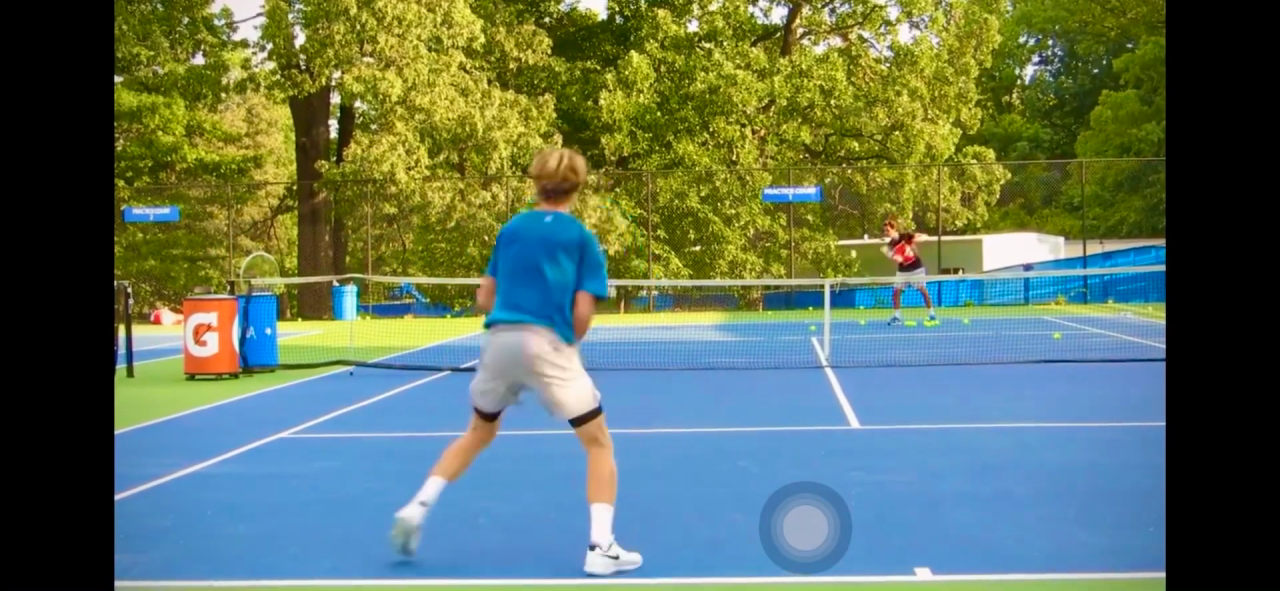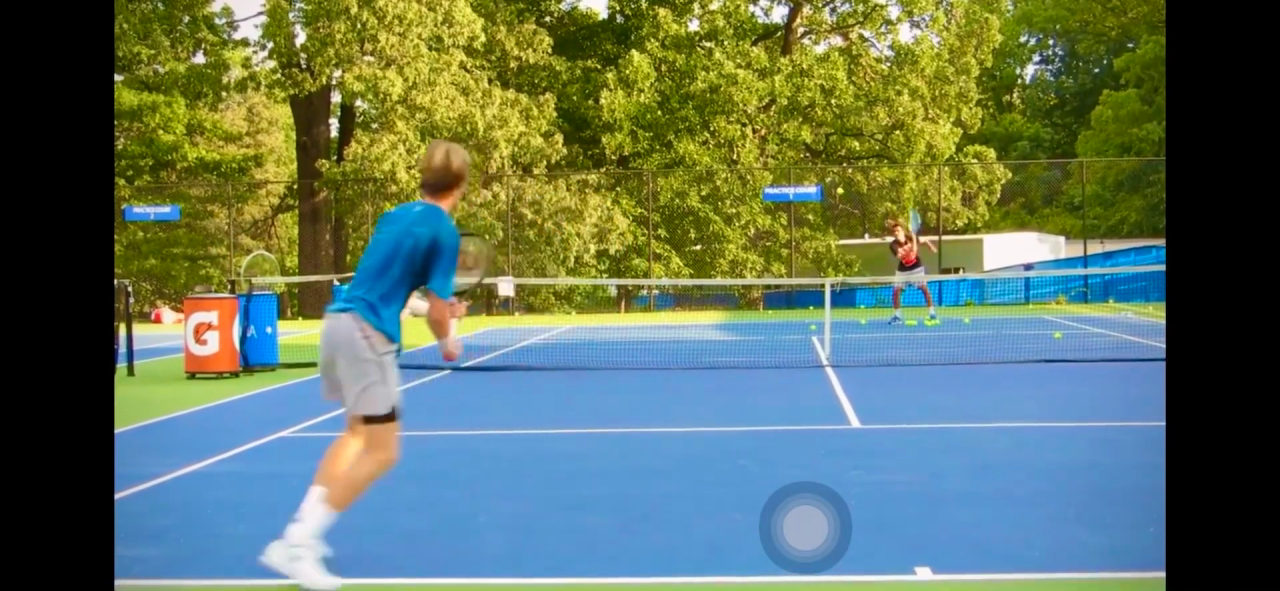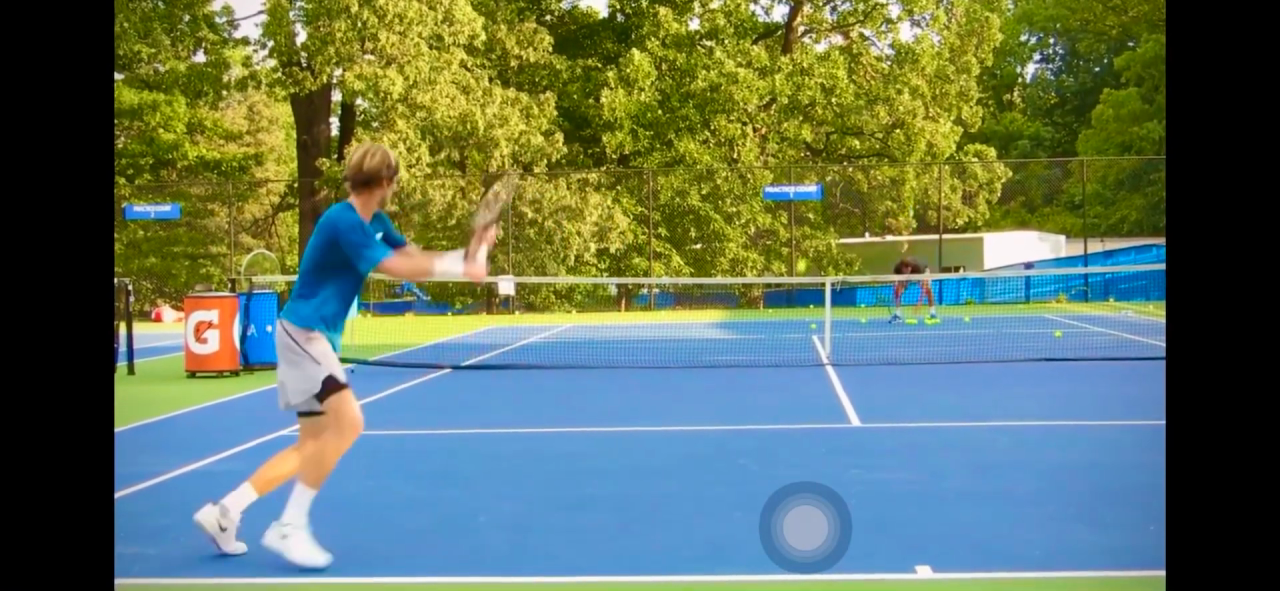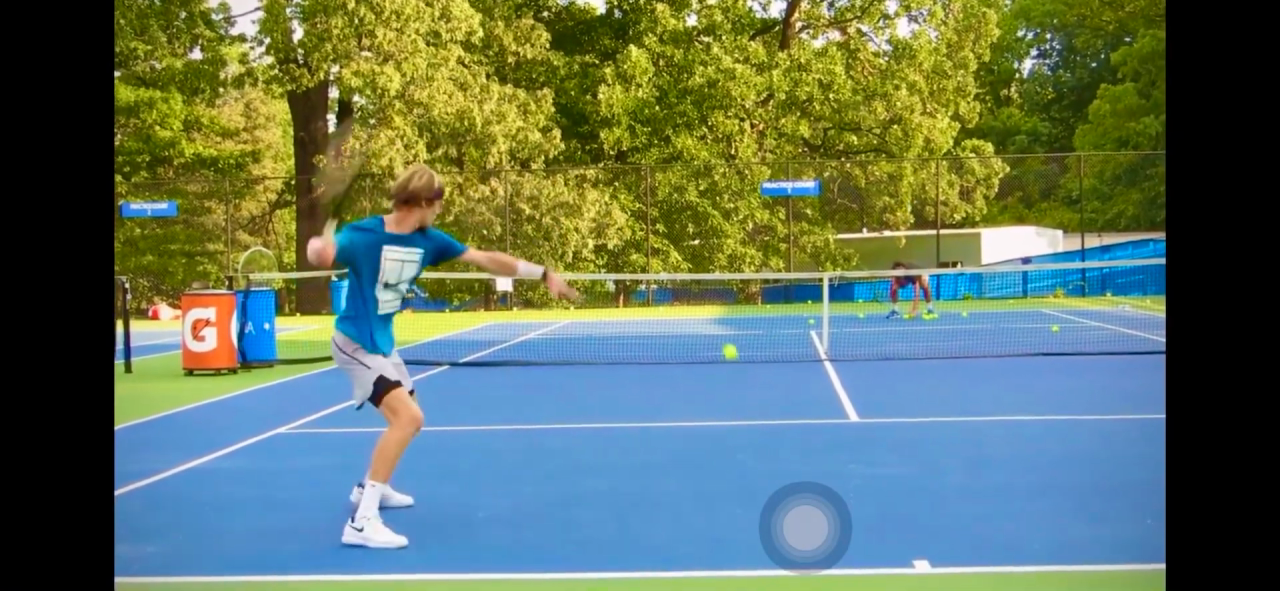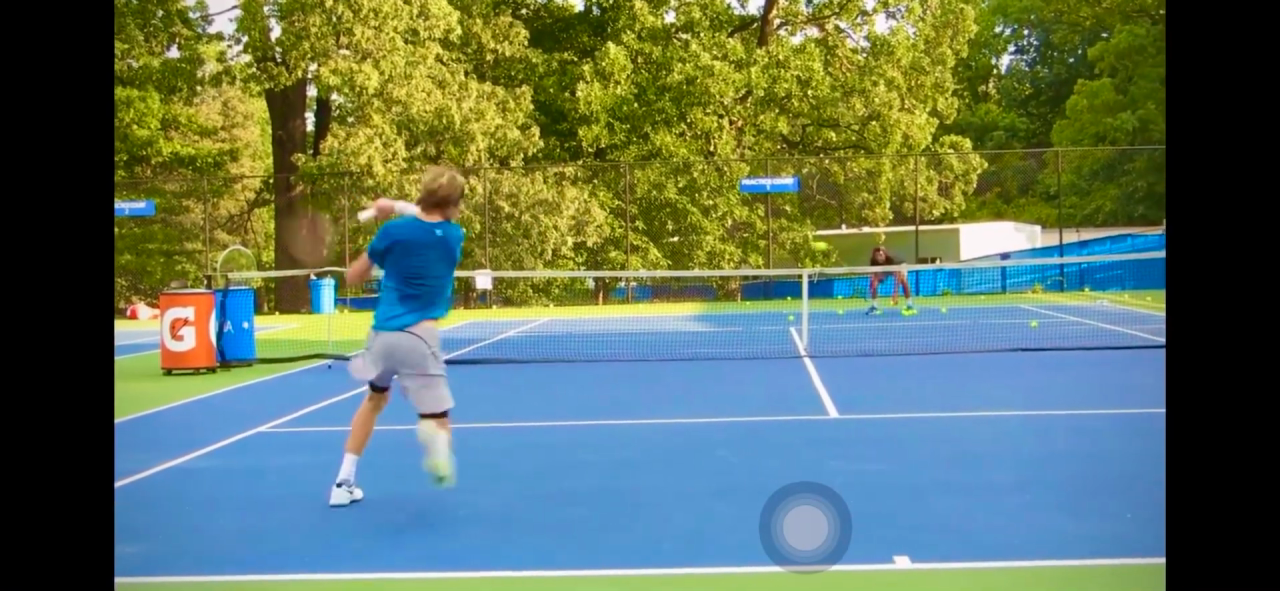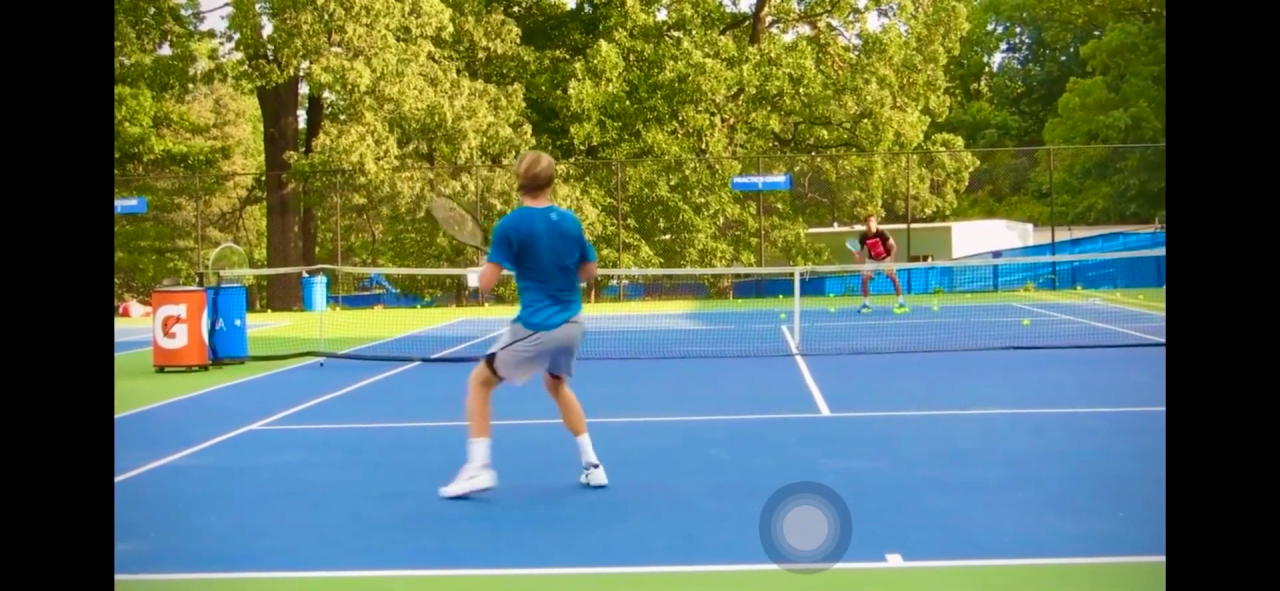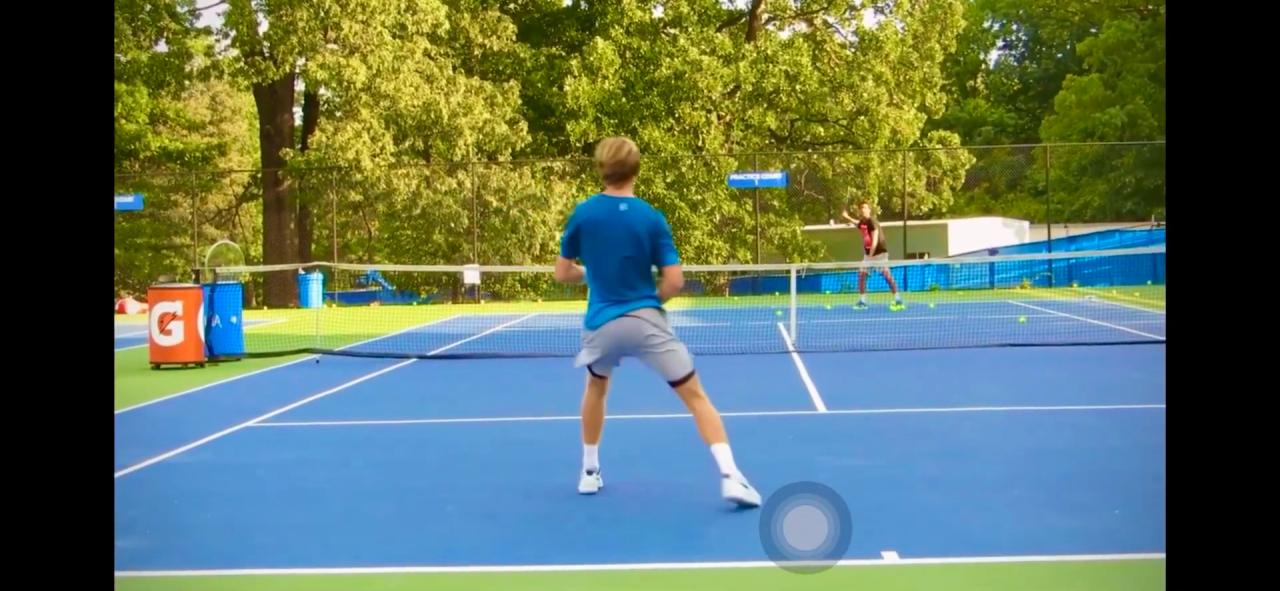
dt=0.4s
person 1, frame 1
left shoulder: (510, 229)
right shoulder: (582, 237)
left elbow: (484, 298)
right elbow: (583, 311)
right wrist: (569, 345)
left hip: (501, 343)
right hip: (547, 346)
left knee: (477, 435)
right knee: (599, 444)
left ankle: (418, 509)
right ankle: (601, 547)
person 1, frame 2
left shoulder: (396, 216)
right shoulder: (445, 231)
right elbow: (438, 309)
left wrist: (437, 313)
right wrist: (448, 342)
left hip: (339, 322)
right hip: (366, 336)
left knee: (357, 435)
right knee: (378, 453)
left ankle: (304, 523)
right ankle: (294, 546)
person 1, frame 3
left shoulder: (374, 223)
right shoulder: (341, 222)
left elbow: (415, 259)
right elbow: (398, 269)
left wrist: (467, 253)
right wrist: (464, 269)
left hip: (314, 336)
right hip: (302, 333)
left knee: (310, 445)
right knee: (347, 424)
left ankle: (225, 511)
right ankle: (290, 526)
person 1, frame 4
left shoulder: (427, 240)
right shoulder: (362, 235)
left elbow: (483, 259)
right elbow: (324, 255)
left wrist: (541, 273)
right wrist: (320, 248)
left hip: (380, 342)
right hip: (355, 342)
left knee: (403, 419)
right knee: (407, 418)
left ankle: (371, 488)
right ankle: (362, 522)
person 1, frame 5
left shoulder: (394, 231)
right shoulder: (452, 237)
left elbow: (355, 277)
right wrist: (398, 208)
left hip: (384, 335)
right hip: (419, 339)
left knee: (374, 402)
right knee: (437, 423)
left ankle: (343, 483)
right ankle: (433, 438)
person 1, frame 6
left shoulder: (511, 225)
right shoulder: (571, 222)
left elbow: (487, 283)
right elbow: (589, 272)
left wrist: (479, 273)
left hip: (534, 328)
right hip: (571, 325)
left knee: (479, 383)
right knee: (557, 387)
left ankle: (478, 468)
right ankle: (592, 465)
person 1, frame 7
left shoulder: (582, 214)
right shoulder: (652, 218)
left elbow: (562, 274)
right elbow: (673, 282)
left hip: (601, 323)
right hip: (645, 320)
left knee: (596, 387)
right knee: (694, 396)
left ankle: (590, 471)
right ankle: (731, 478)
